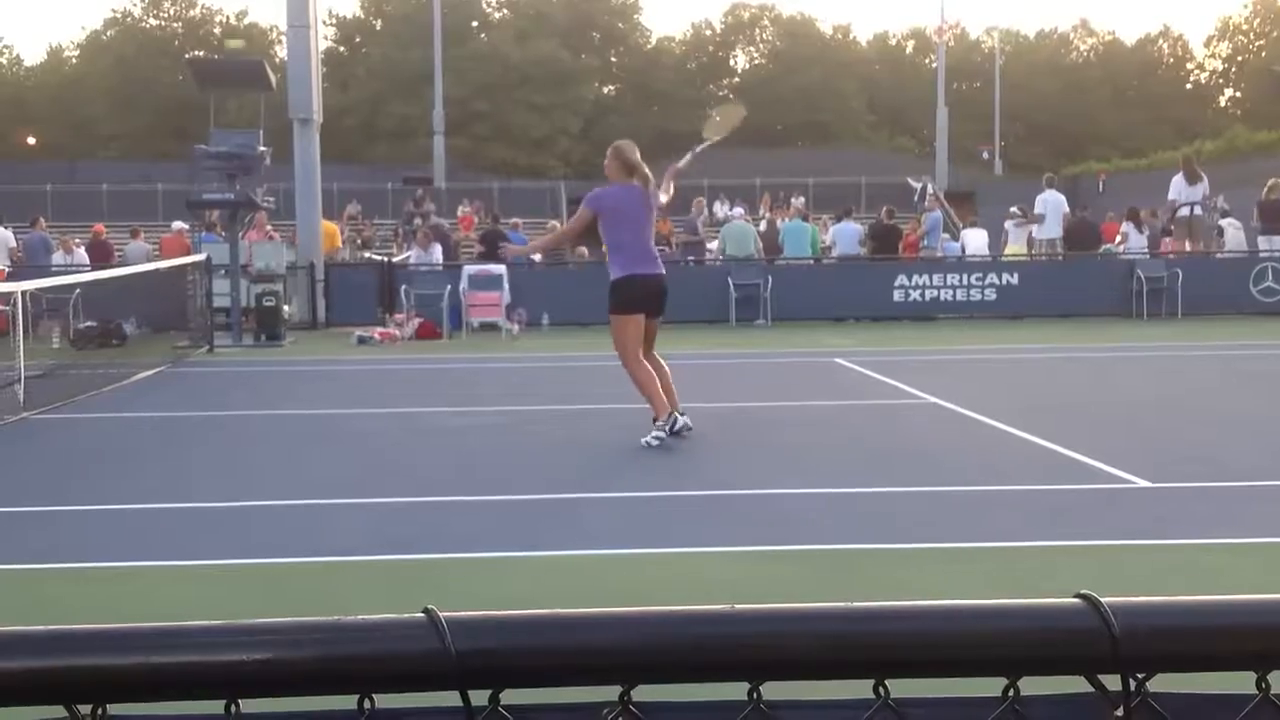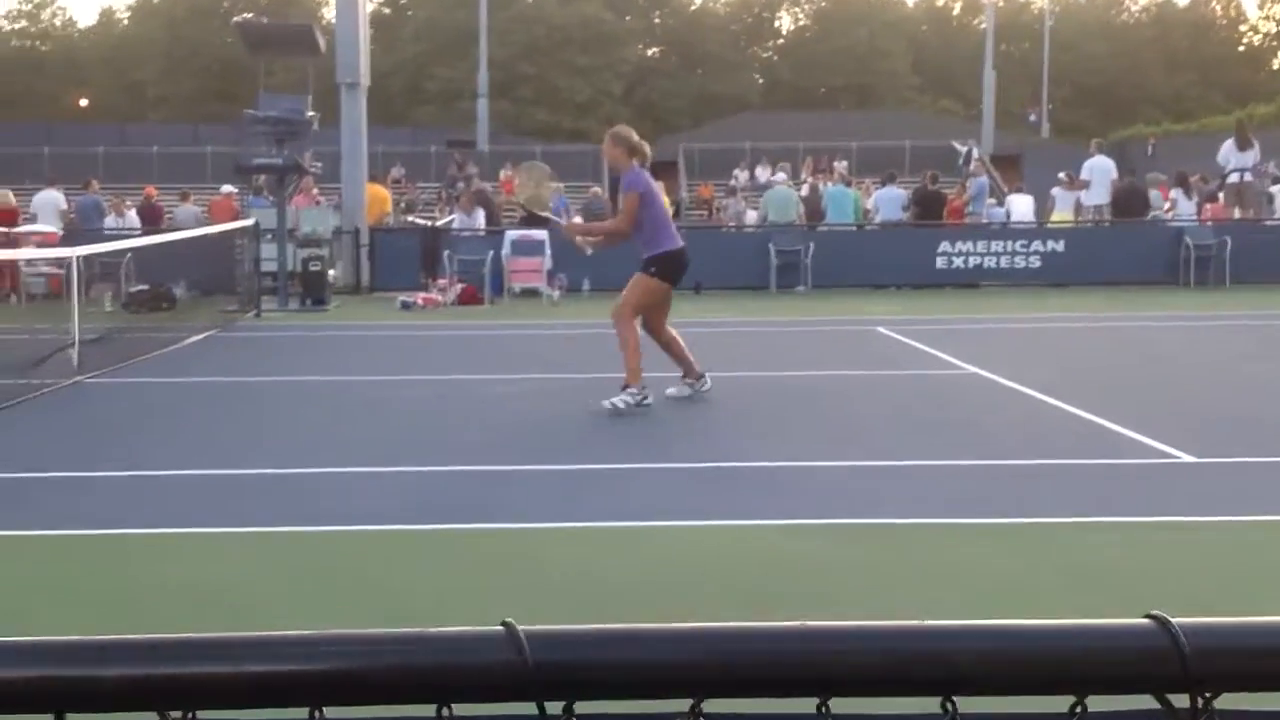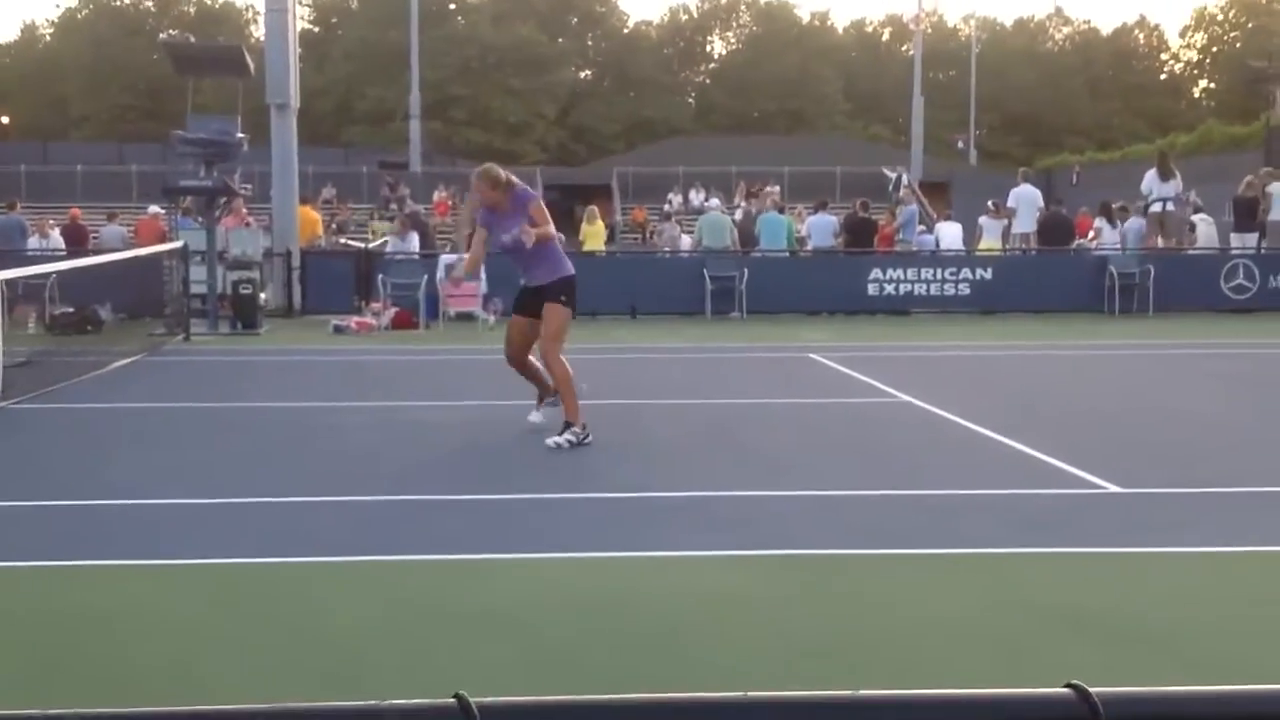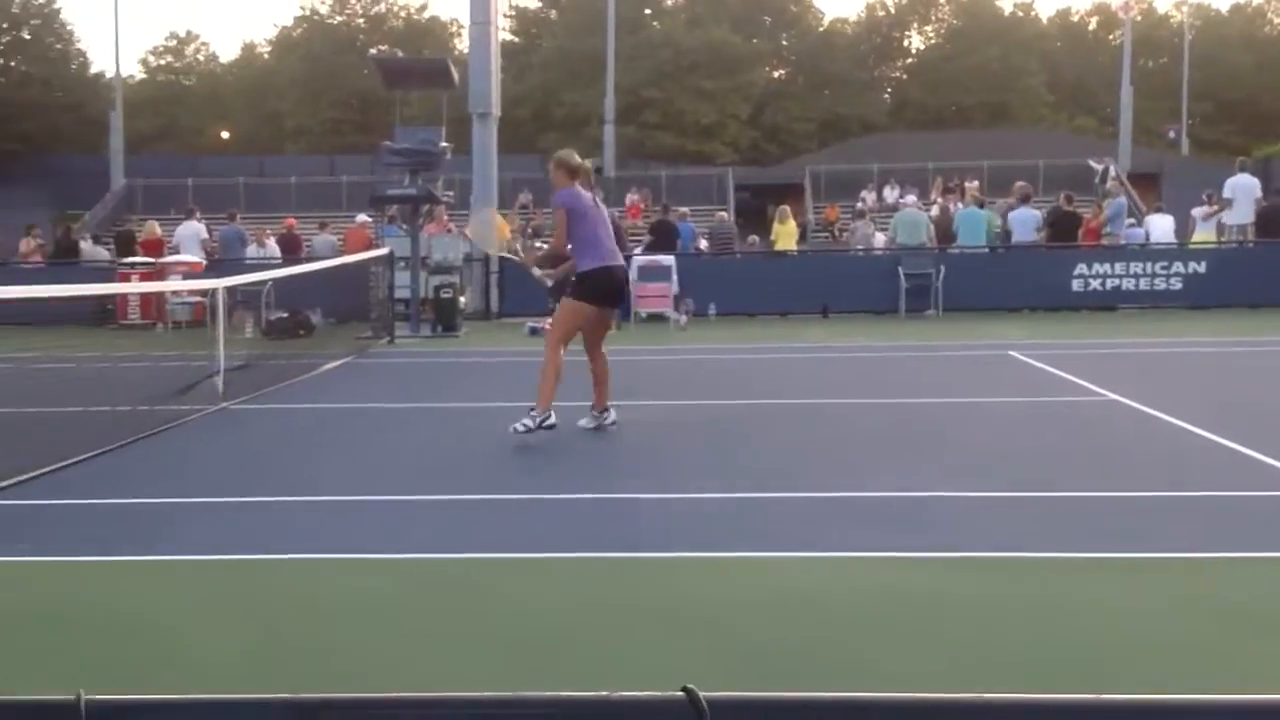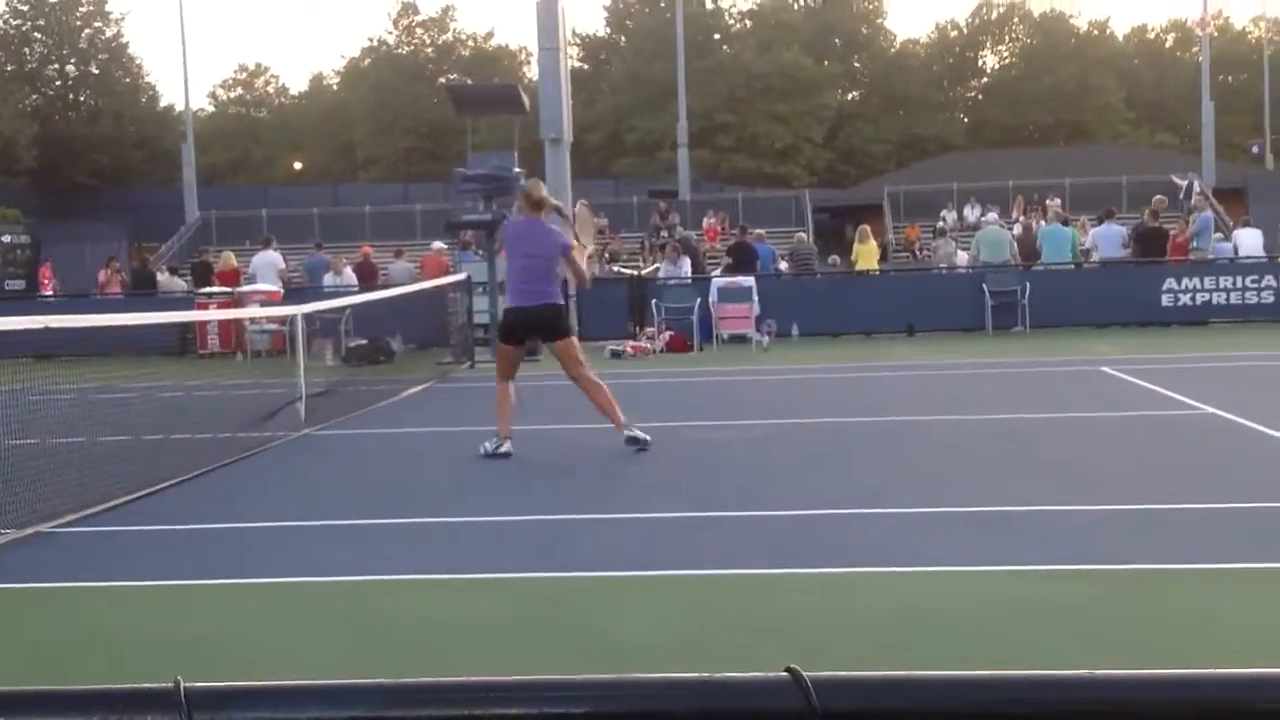
dt=0.7s
person 1, frame 1
left shoulder: (600, 197)
right shoulder: (647, 194)
left elbow: (568, 234)
right elbow: (663, 197)
left wrist: (527, 249)
right wrist: (669, 177)
left hip: (628, 284)
right hip: (656, 281)
left knee: (632, 358)
right knee: (646, 353)
left ankle: (665, 418)
right ankle: (675, 414)
person 1, frame 2
left shoulder: (632, 179)
right shoulder: (633, 177)
left elbow: (623, 225)
right elbow: (626, 228)
left wrist: (582, 229)
right wrist: (594, 241)
left hip: (665, 258)
right hip: (665, 257)
left knee: (622, 315)
right knee: (654, 325)
left ankle: (634, 387)
right ankle: (695, 377)
person 1, frame 3
left shoulder: (523, 196)
right shoulder: (486, 216)
left elbow: (550, 232)
right elbow: (476, 252)
left wrist: (534, 233)
right wrist: (461, 272)
left hip: (559, 281)
right hip: (531, 286)
left knee: (549, 352)
right knee: (514, 354)
left ankle: (577, 426)
right ankle: (549, 391)
person 1, frame 4
left shoulder: (562, 197)
right shoulder: (591, 199)
left elbow: (560, 244)
left wrist: (534, 259)
right wrist: (561, 270)
left hip: (596, 277)
right hip: (617, 275)
left knee: (554, 341)
right knee: (592, 343)
left ankle: (543, 412)
right ankle: (601, 410)
person 1, frame 5
left shoulder: (510, 228)
right shoulder: (558, 237)
right elbow: (583, 280)
left hip: (517, 315)
right hip: (551, 313)
left knee: (504, 379)
right knee: (582, 377)
left ankle: (502, 440)
right ankle: (627, 430)
